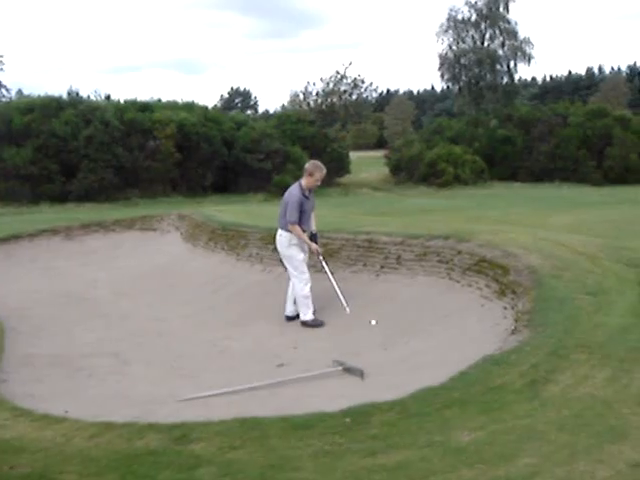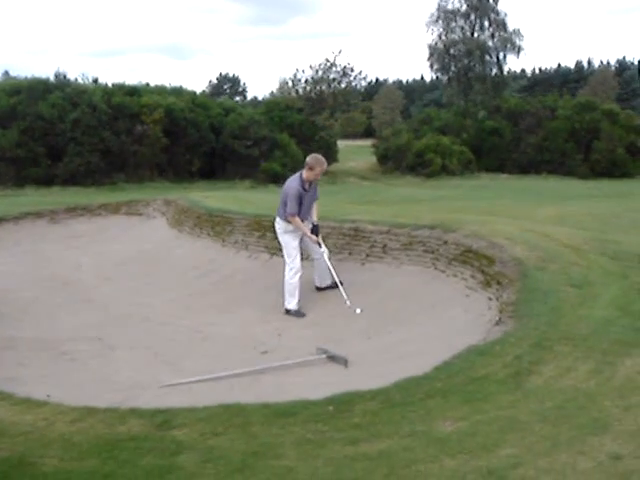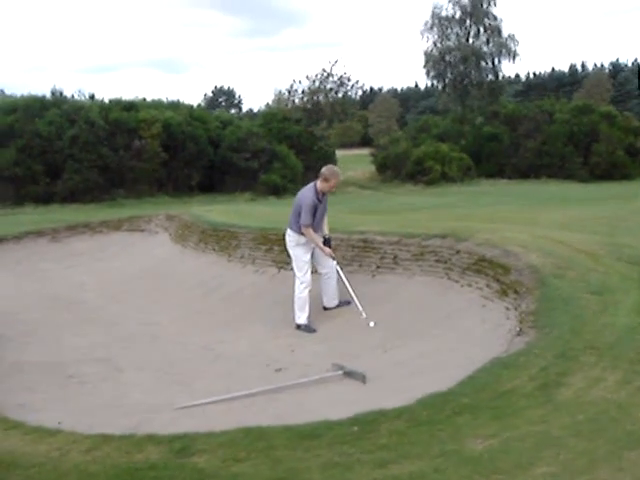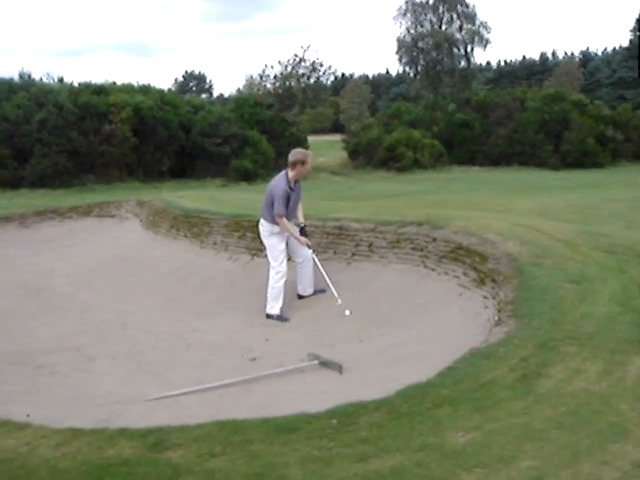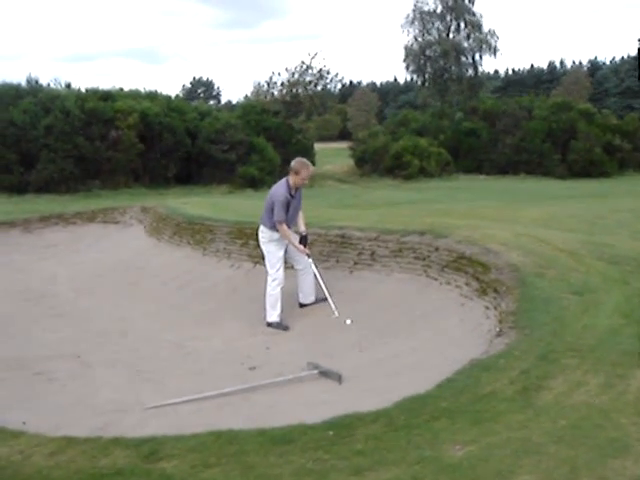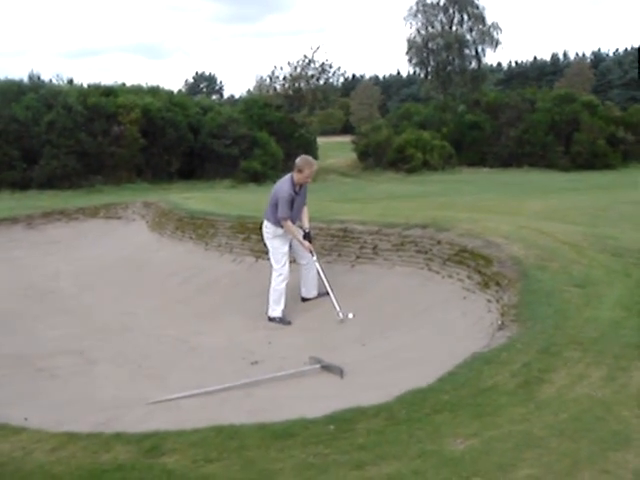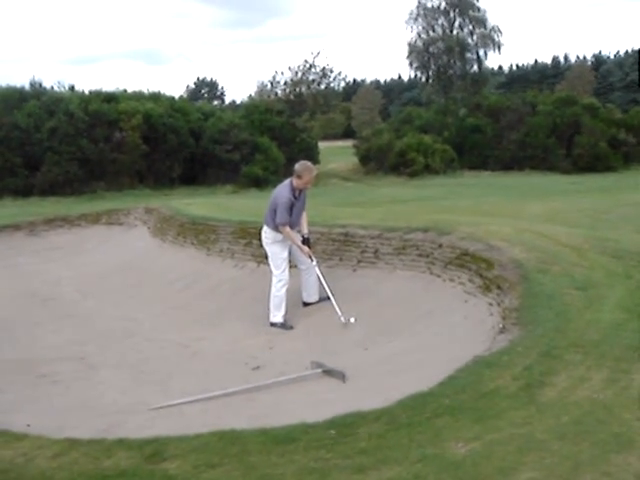
dt=0.7s
person 1, frame 1
left shoulder: (309, 191)
right shoulder: (295, 195)
left elbow: (311, 212)
right elbow: (292, 225)
left wrist: (314, 232)
right wrist: (309, 243)
left hip: (297, 238)
right hip: (288, 240)
left knee: (297, 277)
right knee: (302, 278)
left ankle: (291, 311)
right ankle: (306, 316)
person 1, frame 2
left shoulder: (312, 181)
right shoulder: (293, 187)
left elbow: (314, 201)
right elbow: (291, 217)
left wrist: (314, 223)
right wrist: (308, 235)
left hip: (305, 222)
right hip: (287, 227)
left knee: (320, 253)
right knee: (294, 266)
left ankle: (323, 283)
right ankle: (290, 305)
person 1, frame 3
left shoulder: (323, 192)
right shoulder: (308, 198)
right elbow: (305, 228)
left wrist: (326, 235)
right wrist: (322, 248)
left hip: (314, 235)
right hip: (298, 239)
left knee: (329, 269)
right knee: (304, 279)
left ankle: (330, 302)
right ankle: (301, 320)
person 1, frame 4
left shoulder: (296, 180)
right shoulder: (280, 187)
left elbow: (297, 202)
right elbow: (279, 218)
left wrist: (302, 225)
right wrist: (297, 237)
left hip: (287, 224)
right hip: (272, 228)
left knee: (305, 257)
right knee: (279, 269)
left ankle: (305, 290)
right ankle: (273, 310)
person 1, frame 5
left shoulder: (297, 187)
right shoulder: (280, 194)
left elbow: (298, 211)
right elbow: (280, 225)
left wrist: (303, 233)
right wrist: (296, 245)
left hip: (287, 231)
right hip: (271, 235)
left knee: (305, 264)
right knee: (277, 276)
left ankle: (307, 299)
right ankle: (273, 318)
person 1, frame 6
left shoulder: (302, 184)
right shoulder: (284, 191)
left elbow: (303, 206)
right elbow: (284, 221)
left wrist: (307, 230)
right wrist: (301, 241)
left hip: (291, 226)
right hip: (275, 231)
left knee: (308, 259)
right knee: (281, 271)
left ankle: (309, 293)
right ankle: (275, 313)
person 1, frame 7
left shoulder: (301, 189)
right shoulder: (284, 196)
left elbow: (302, 211)
right elbow: (282, 227)
left wrist: (305, 236)
right wrist: (300, 246)
left hip: (290, 232)
right hip: (274, 236)
left knee: (308, 264)
right knee: (281, 277)
left ankle: (310, 297)
right ankle: (276, 318)
